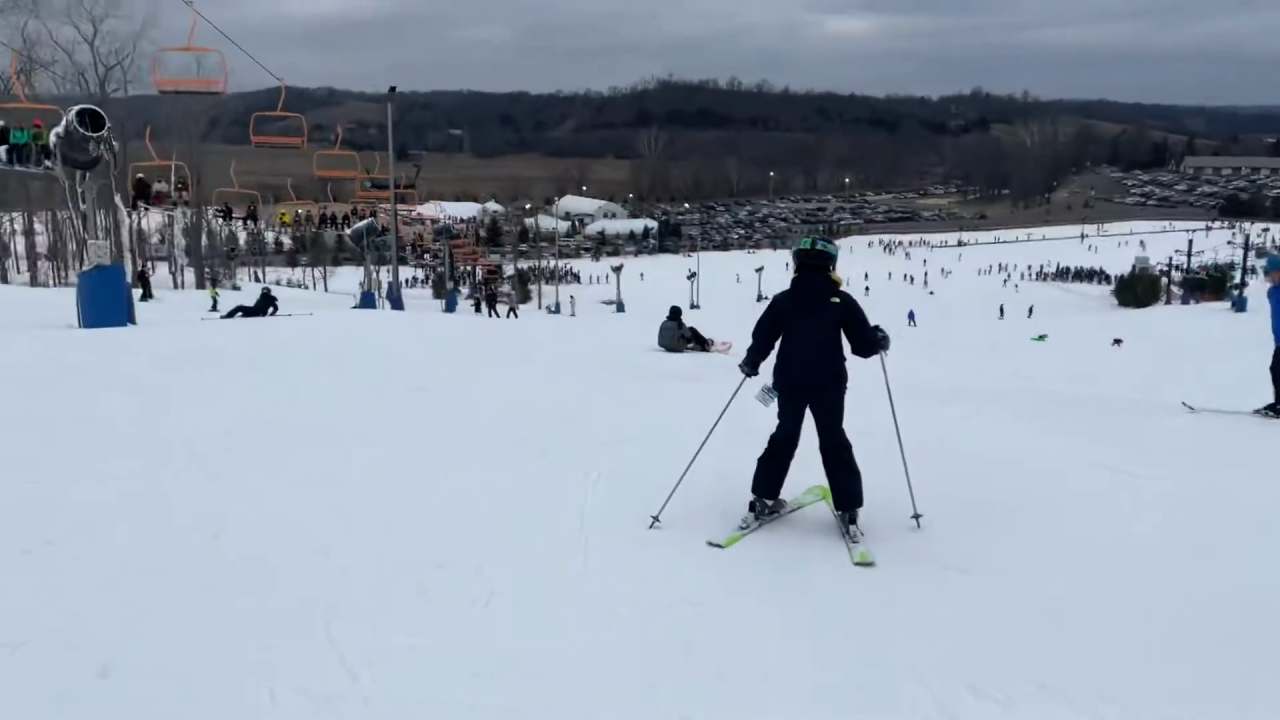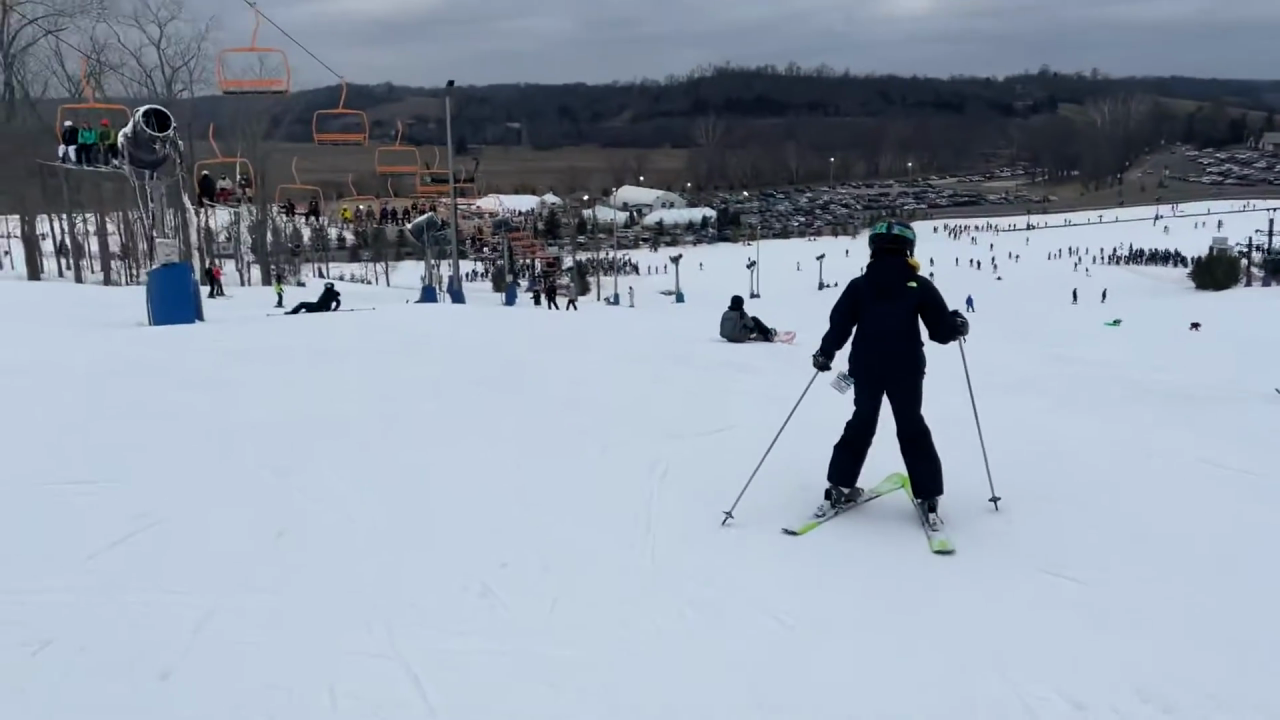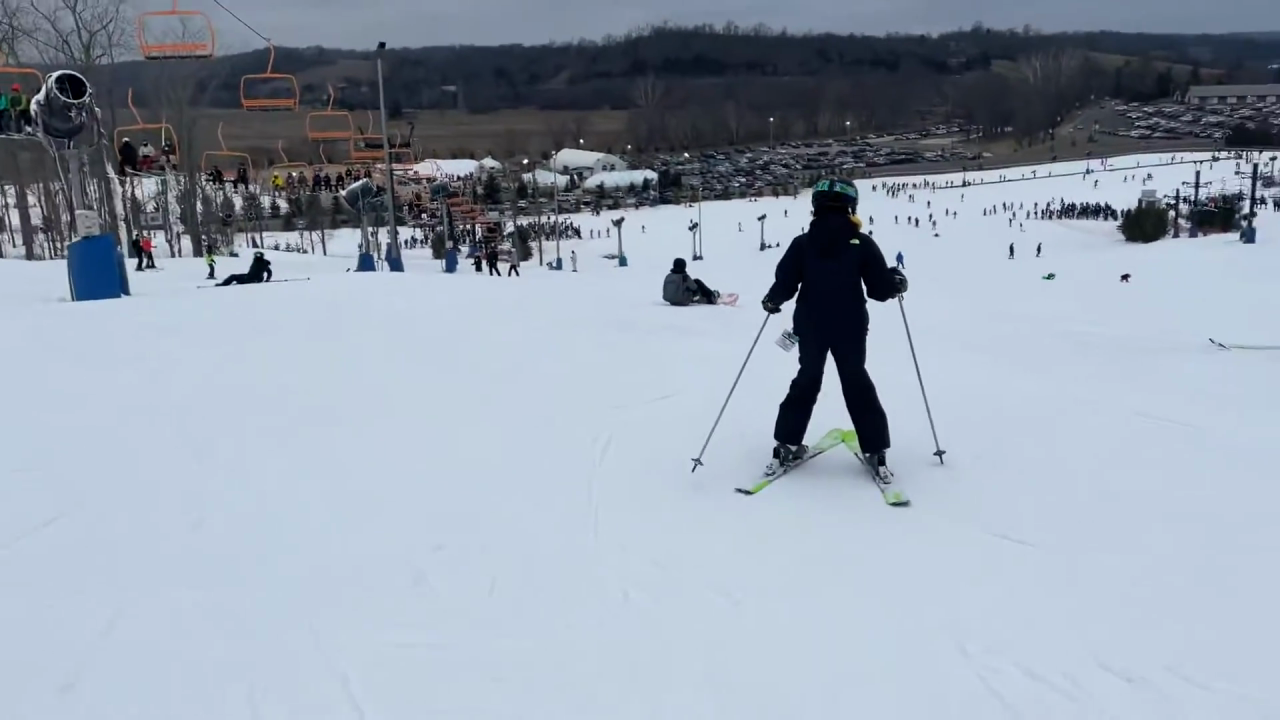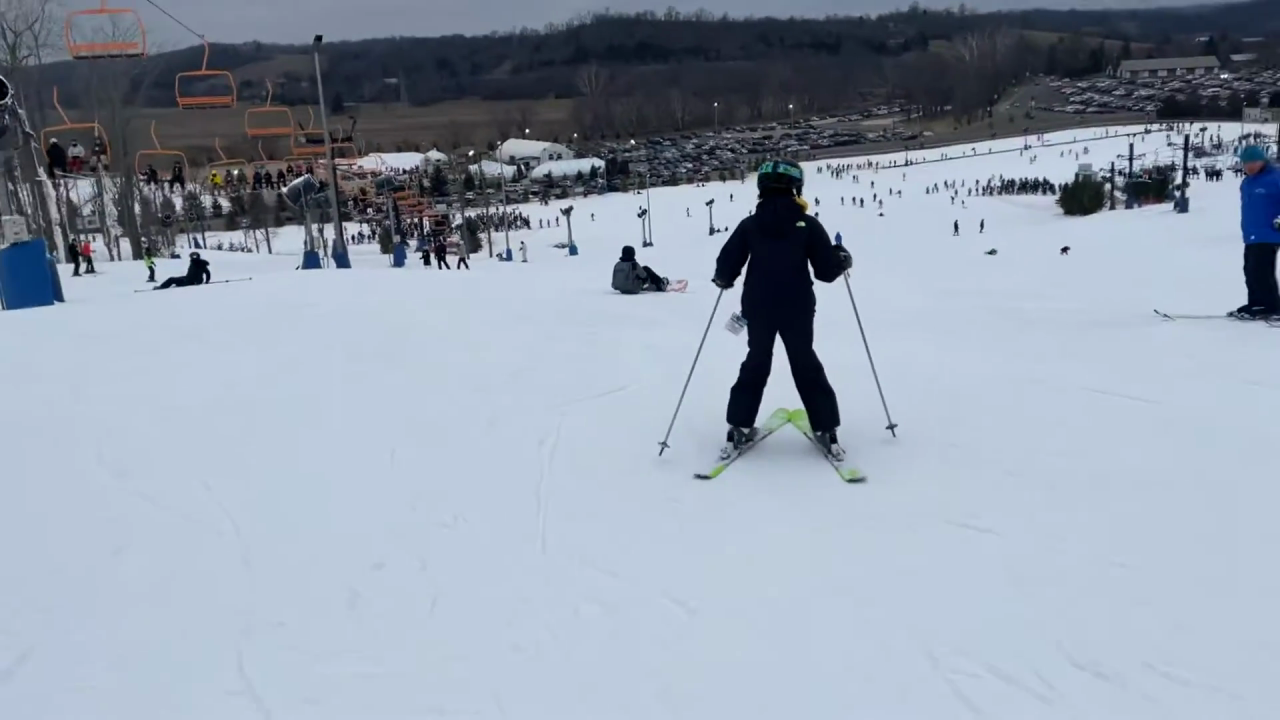
dt=0.2s
person 1, frame 1
left shoulder: (783, 300)
right shoulder: (842, 301)
left elbow: (763, 338)
right elbow: (863, 345)
left wrist: (751, 363)
right wrist: (880, 341)
left hip: (789, 383)
right hip: (828, 385)
left knee: (784, 437)
right knee: (834, 442)
left ankle: (764, 499)
right ankle: (848, 510)
person 1, frame 2
left shoulder: (859, 285)
right shoulder: (919, 285)
left elbow: (839, 325)
right elbow: (942, 330)
left wrist: (825, 353)
right wrist: (958, 325)
left hip: (865, 370)
right hip: (906, 371)
left knee: (861, 424)
right knee: (912, 429)
left ankle: (839, 488)
right ankle: (928, 498)
person 1, frame 3
left shoulder: (802, 242)
right shoulder: (861, 243)
left elbow: (785, 283)
right elbow: (880, 289)
left wrist: (772, 300)
right wrist: (897, 283)
left hip: (810, 327)
right hip: (849, 328)
left knee: (806, 382)
right knee: (857, 385)
left ankle: (787, 445)
right ankle: (875, 452)
person 1, frame 4
left shoulder: (748, 225)
right shoulder: (807, 225)
left elbow: (727, 266)
right elbow: (826, 270)
left wrist: (723, 278)
right wrist: (841, 260)
left hip: (758, 309)
right hip: (797, 310)
left knee: (756, 363)
right knee: (806, 366)
left ankle: (740, 428)
right ankle: (826, 430)
